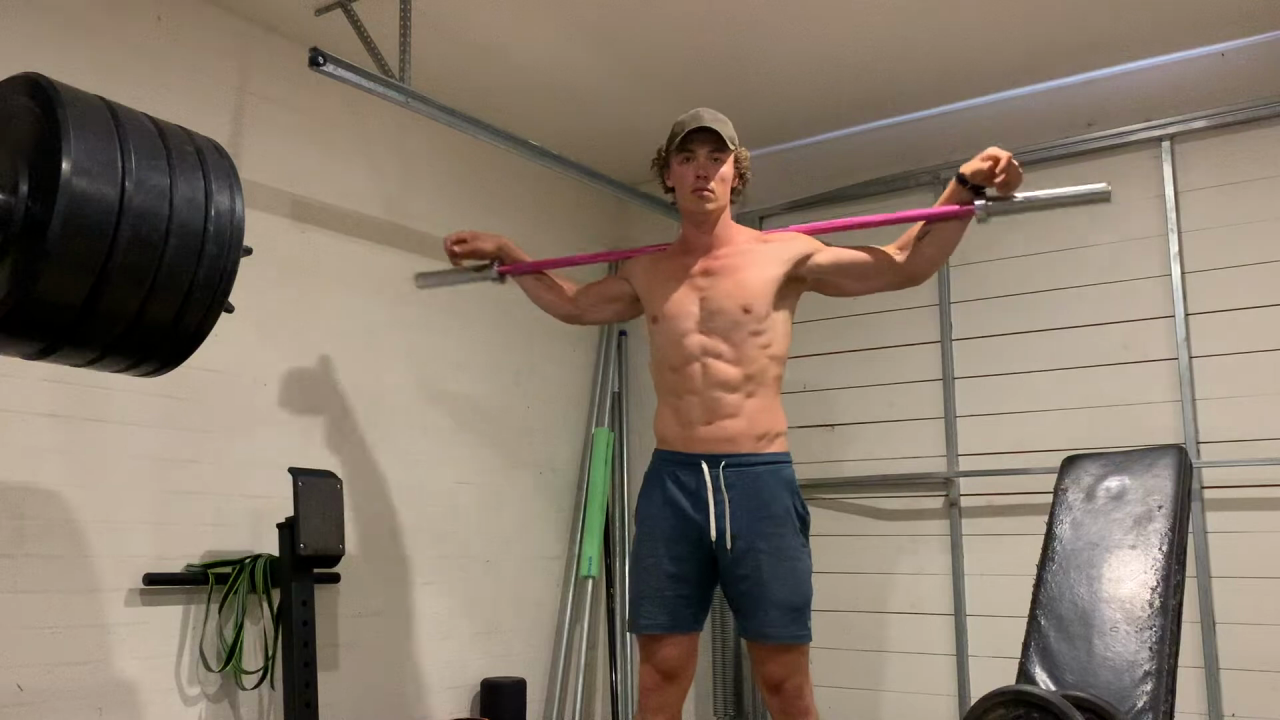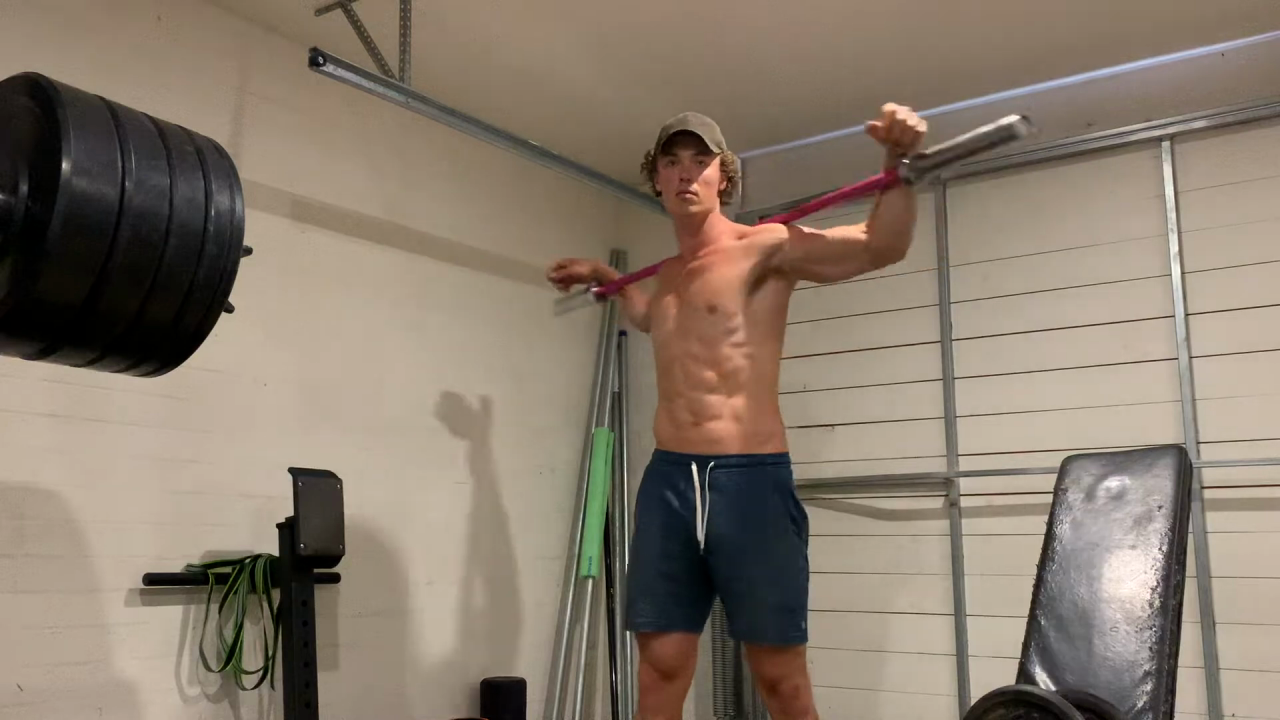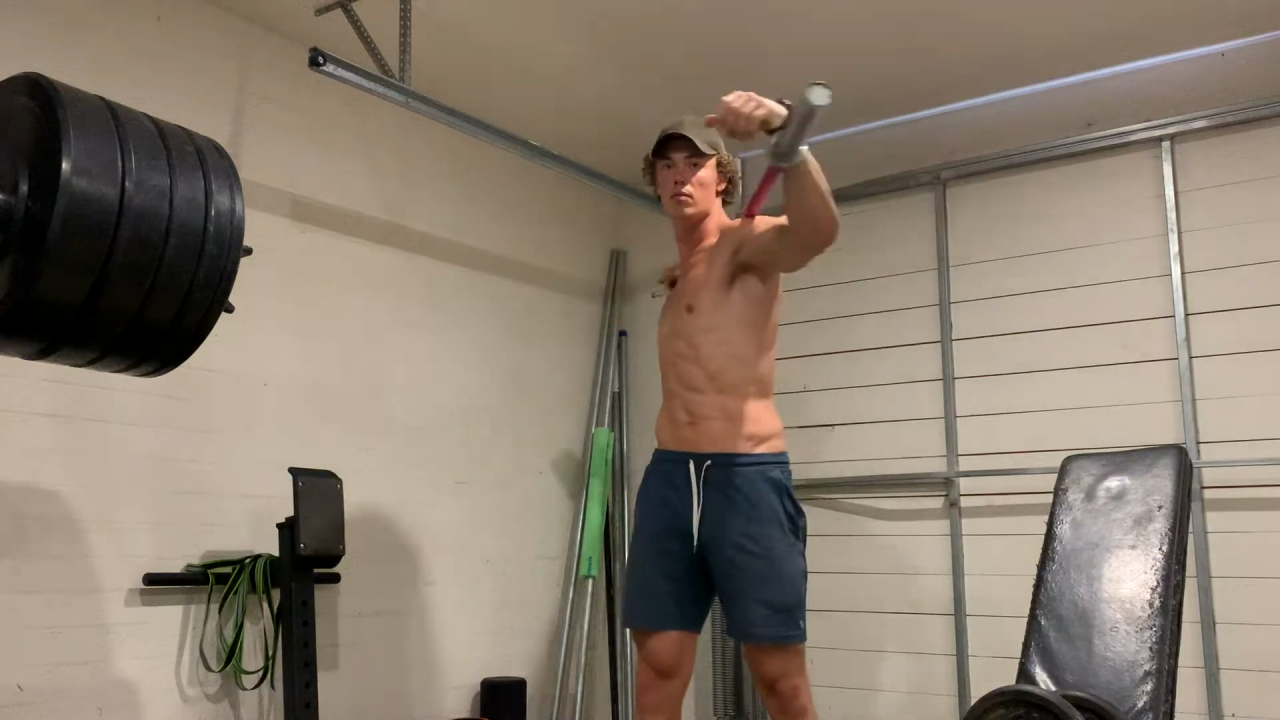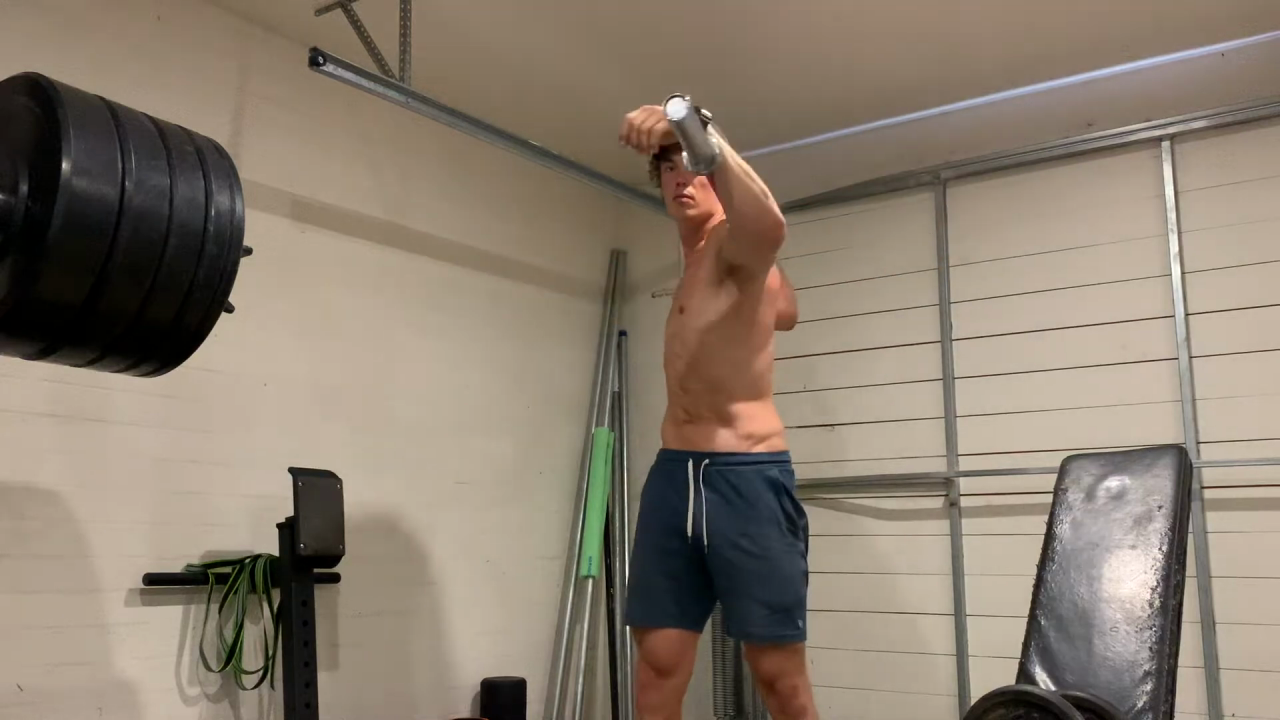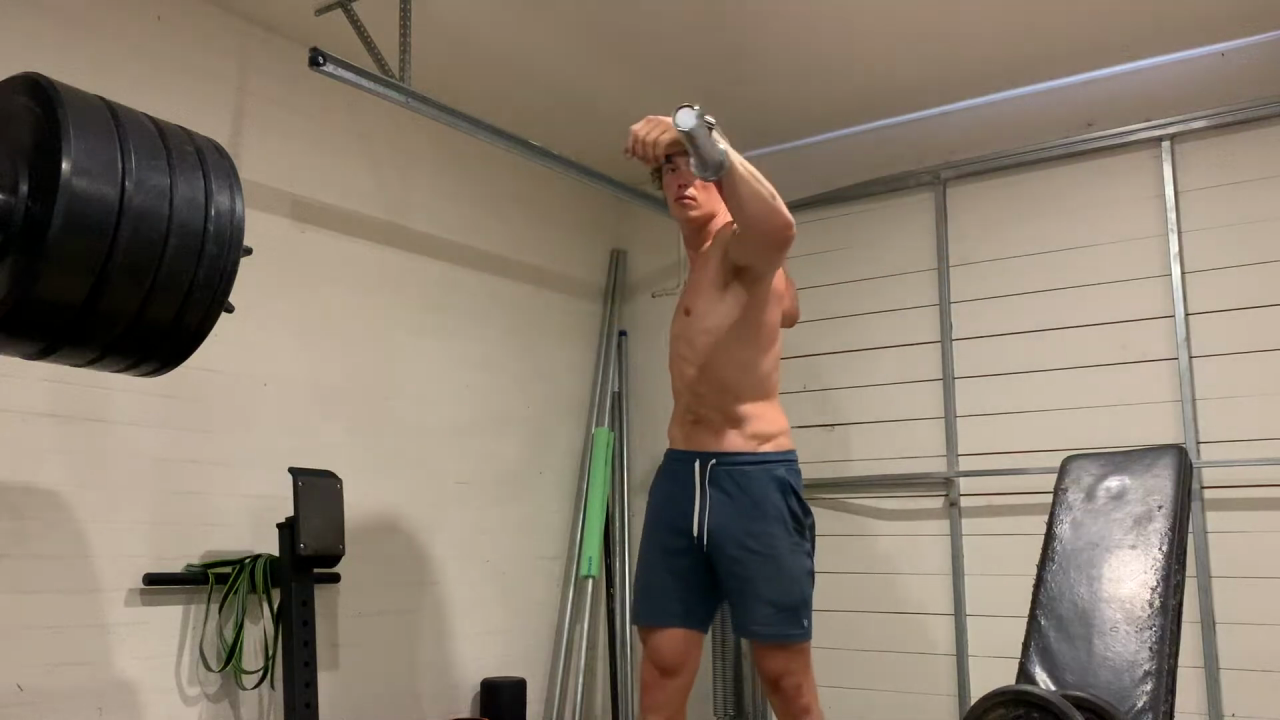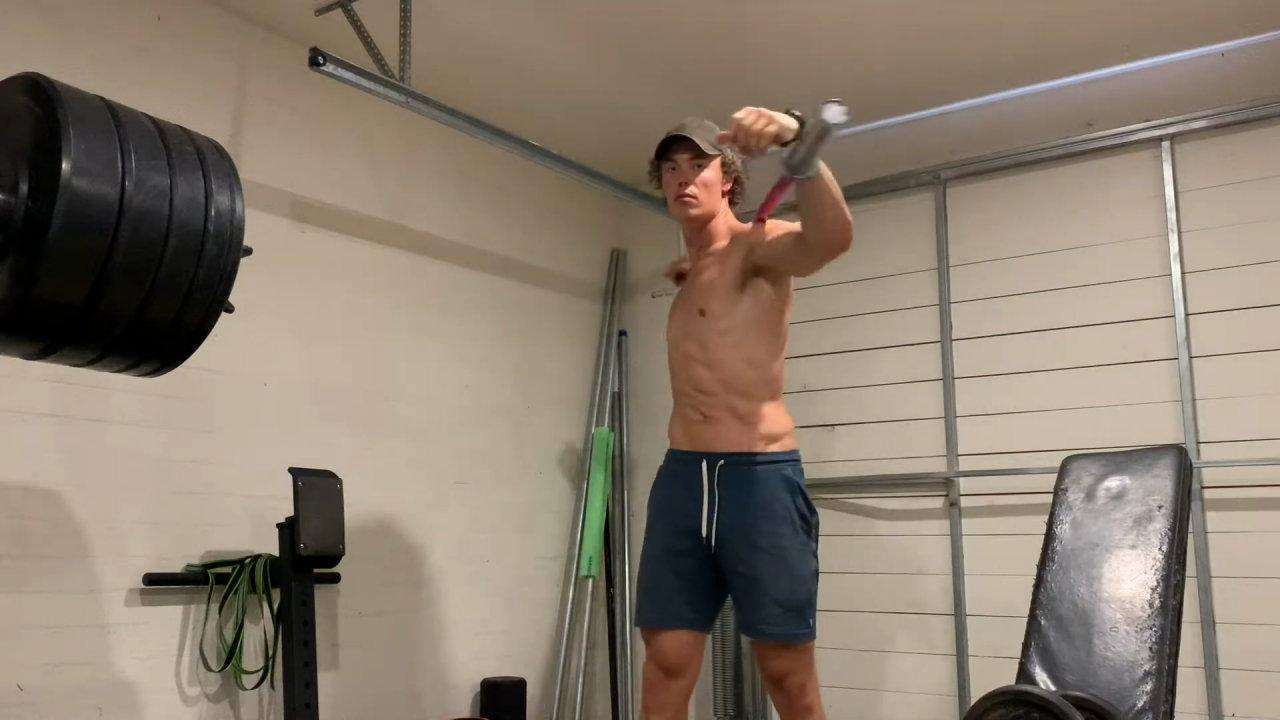
dt=0.2s
person 1, frame 1
left shoulder: (783, 253)
right shoulder: (647, 271)
left elbow: (908, 265)
right elbow: (574, 305)
left wrist: (963, 188)
right wrist: (509, 254)
left hip: (760, 481)
right hip: (672, 482)
right knee: (663, 666)
person 1, frame 2
left shoulder: (765, 248)
right shoulder: (667, 275)
left elbow: (881, 246)
left wrist: (901, 158)
right wrist: (610, 281)
left hip: (753, 482)
right hip: (668, 481)
right knee: (660, 668)
person 1, frame 3
left shoulder: (745, 242)
right shoulder: (692, 271)
left elbow: (819, 227)
left wrist: (782, 135)
left hip: (747, 480)
right hip: (669, 478)
right knee: (658, 666)
person 1, frame 4
left shoulder: (735, 242)
right shoulder: (705, 266)
left elbow: (768, 225)
right elbow: (784, 308)
left wrist: (705, 138)
left hip: (749, 478)
right hip: (673, 477)
right knee: (658, 666)
person 1, frame 5
left shoulder: (740, 243)
right shoulder: (710, 265)
left elbow: (778, 226)
right elbow: (784, 305)
left hip: (755, 477)
right hip: (681, 476)
right knee: (663, 666)
person 1, frame 6
left shoulder: (756, 246)
right shoulder: (702, 276)
left elbow: (832, 232)
left wrist: (793, 139)
left hip: (760, 479)
right hip: (681, 479)
right knee: (667, 667)
